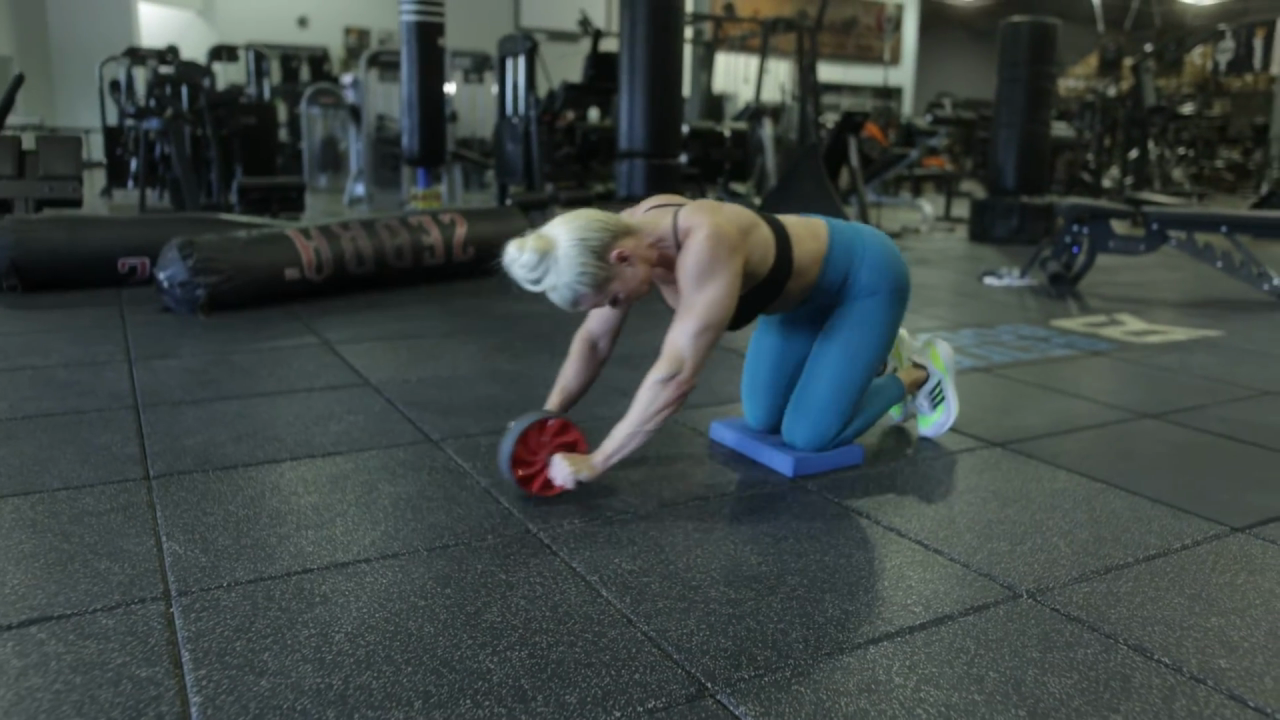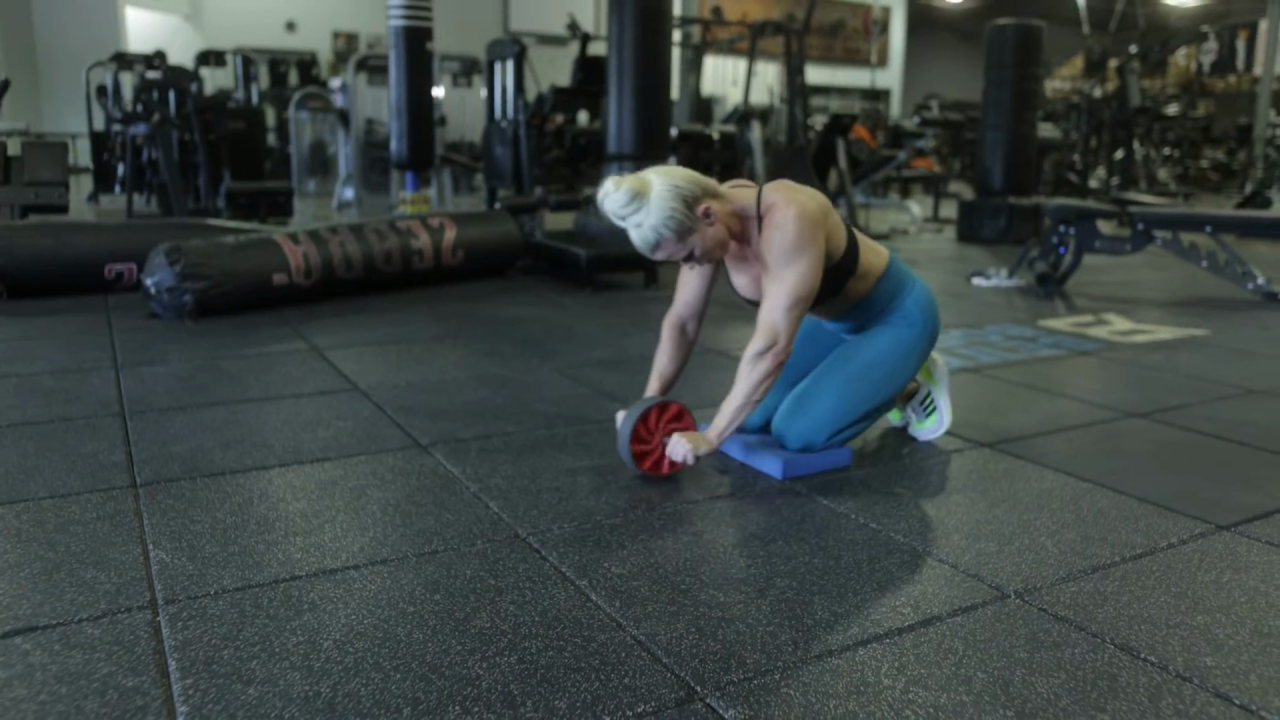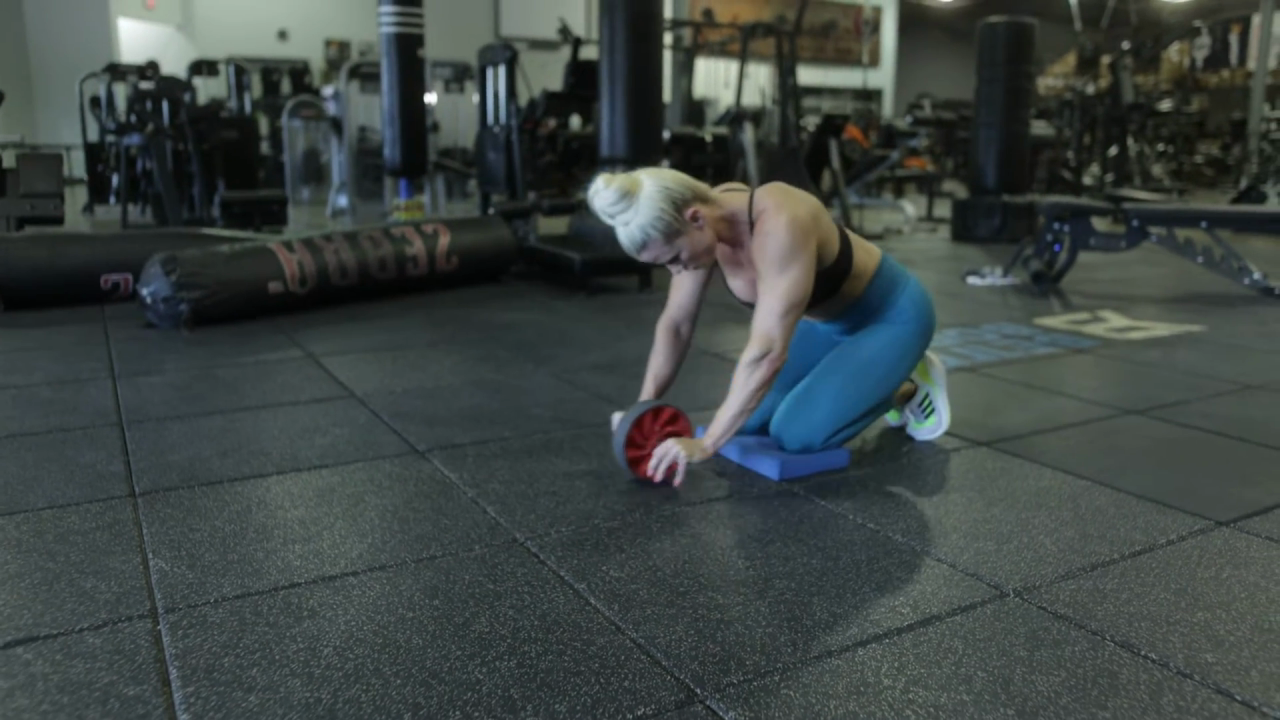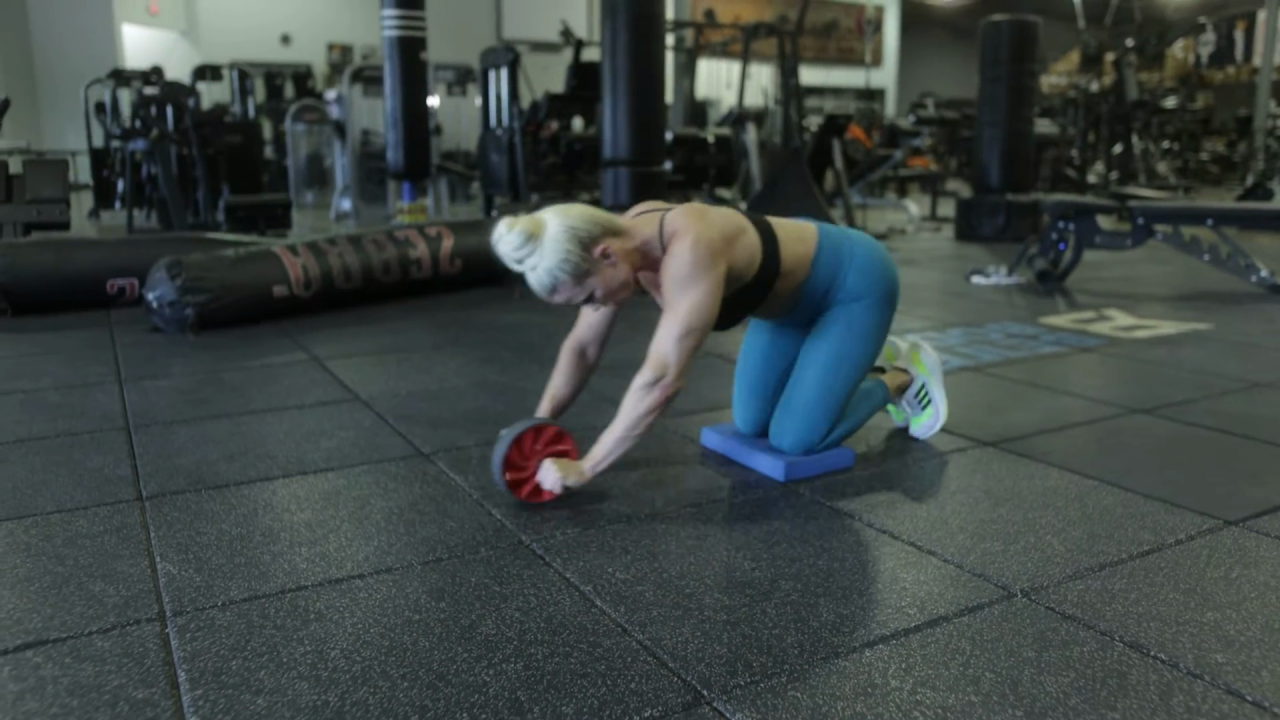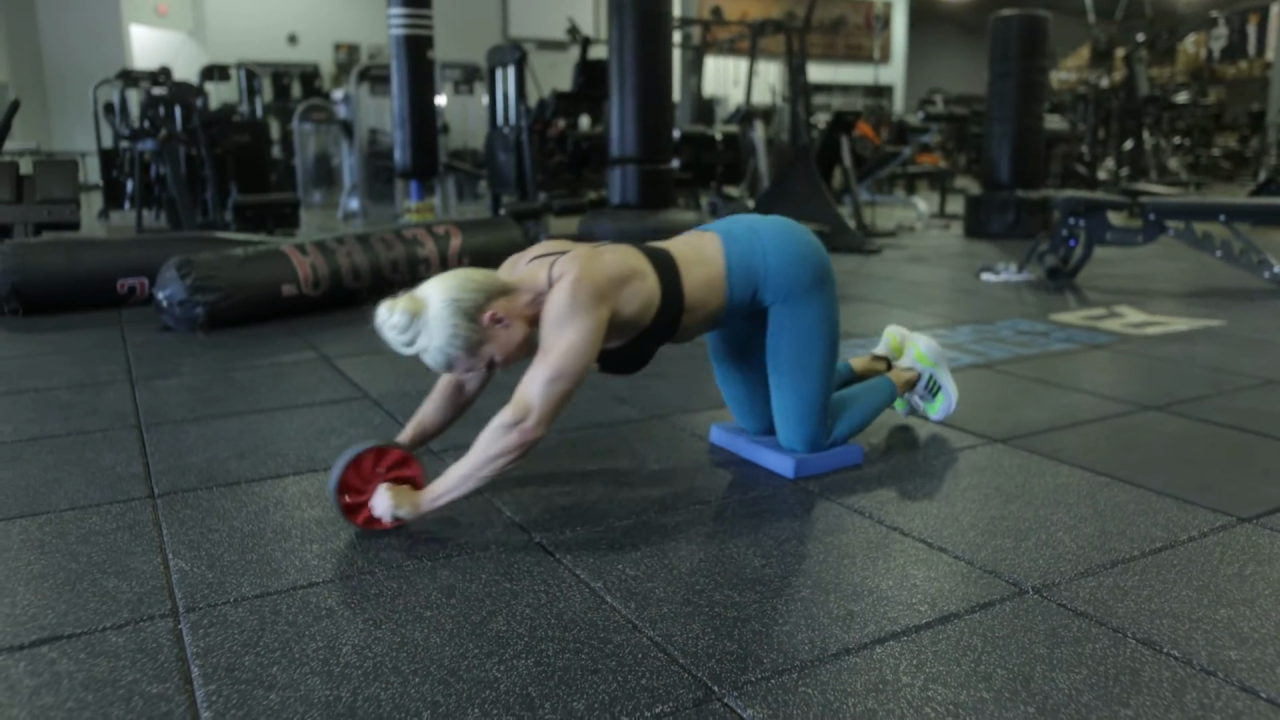
dt=0.4s
person 1, frame 1
left shoulder: (703, 244)
right shoulder: (627, 233)
left elbow: (674, 374)
right elbow: (593, 339)
left wrist: (595, 463)
right wrist: (549, 417)
left hip: (866, 280)
right hip: (807, 285)
left knee: (807, 437)
right knee: (762, 423)
left ankle: (918, 375)
right ankle: (882, 359)
person 1, frame 2
left shoulder: (789, 219)
right shoulder: (711, 214)
left elbow: (772, 346)
right elbow: (681, 320)
left wrist: (711, 437)
left hip: (897, 318)
left knee: (796, 434)
right knee: (750, 418)
left ankle: (908, 387)
right ankle: (879, 383)
person 1, frame 3
left shoulder: (779, 225)
right shoulder: (704, 219)
left elbow: (768, 353)
right elbow: (675, 323)
left wrist: (705, 444)
right wrist: (644, 406)
left hip: (893, 315)
left knee: (796, 436)
right knee: (749, 419)
left ankle: (906, 388)
right ankle: (880, 376)
person 1, frame 4
left shoulder: (690, 249)
right shoulder: (620, 240)
left elbow: (661, 380)
right elbow: (582, 346)
left wrist: (584, 468)
left hip: (855, 281)
right hip: (798, 289)
left knee: (797, 438)
right knee: (753, 425)
left ankle: (899, 377)
right ankle: (874, 365)
person 1, frame 5
left shoulder: (574, 297)
right shoulder: (516, 280)
left elbow: (524, 426)
right elbow: (459, 384)
left wrist: (421, 499)
right wrist: (400, 447)
left hip: (782, 266)
right hip: (732, 256)
left knee: (806, 437)
right knee: (760, 422)
left ankle: (909, 374)
right ankle: (880, 358)
